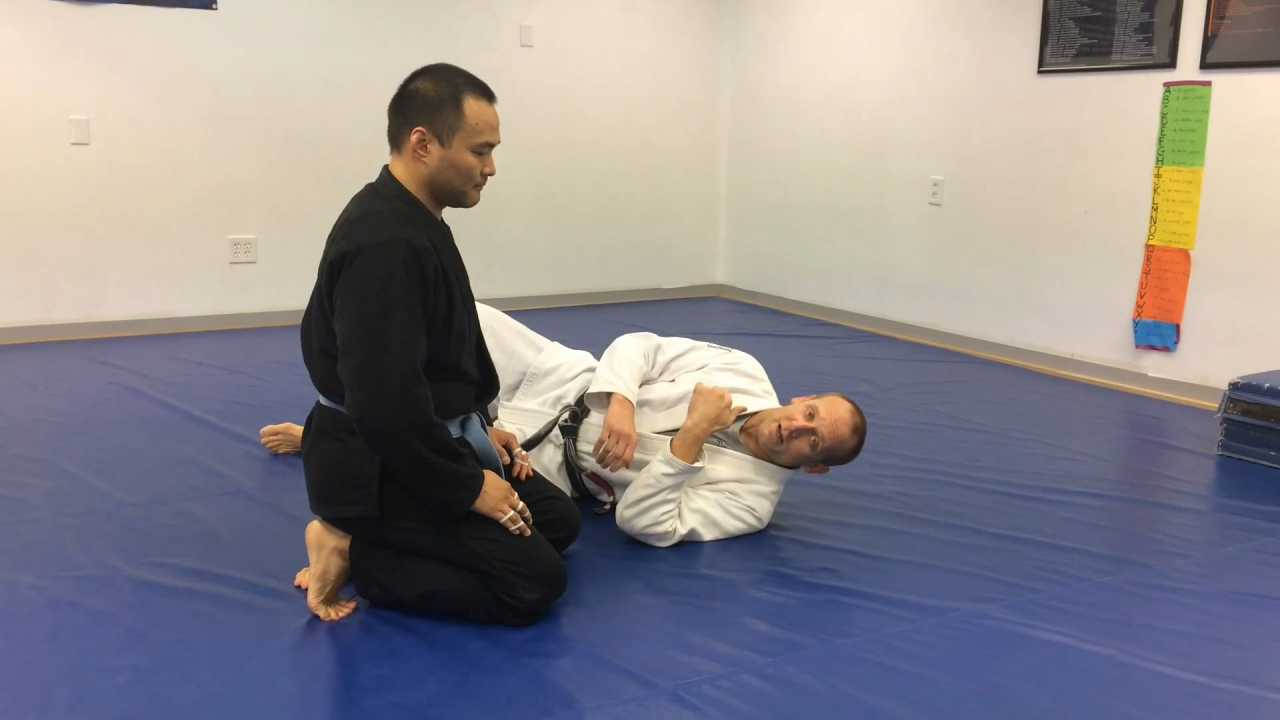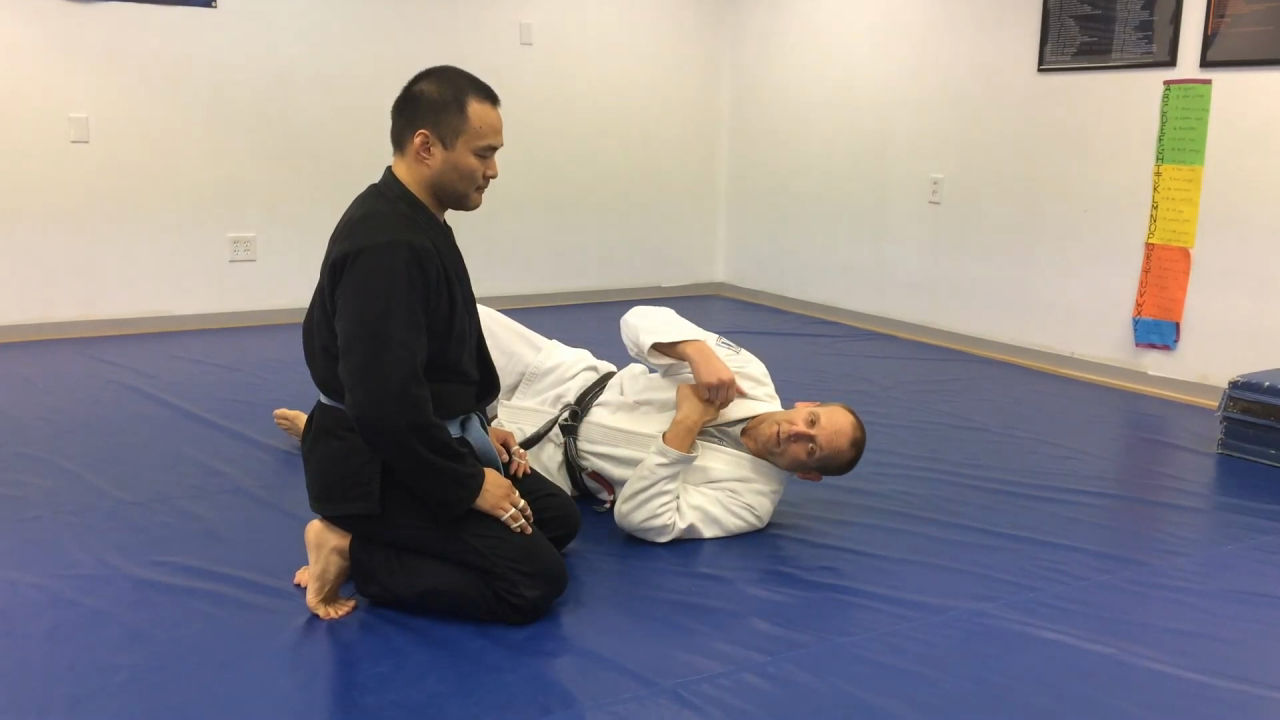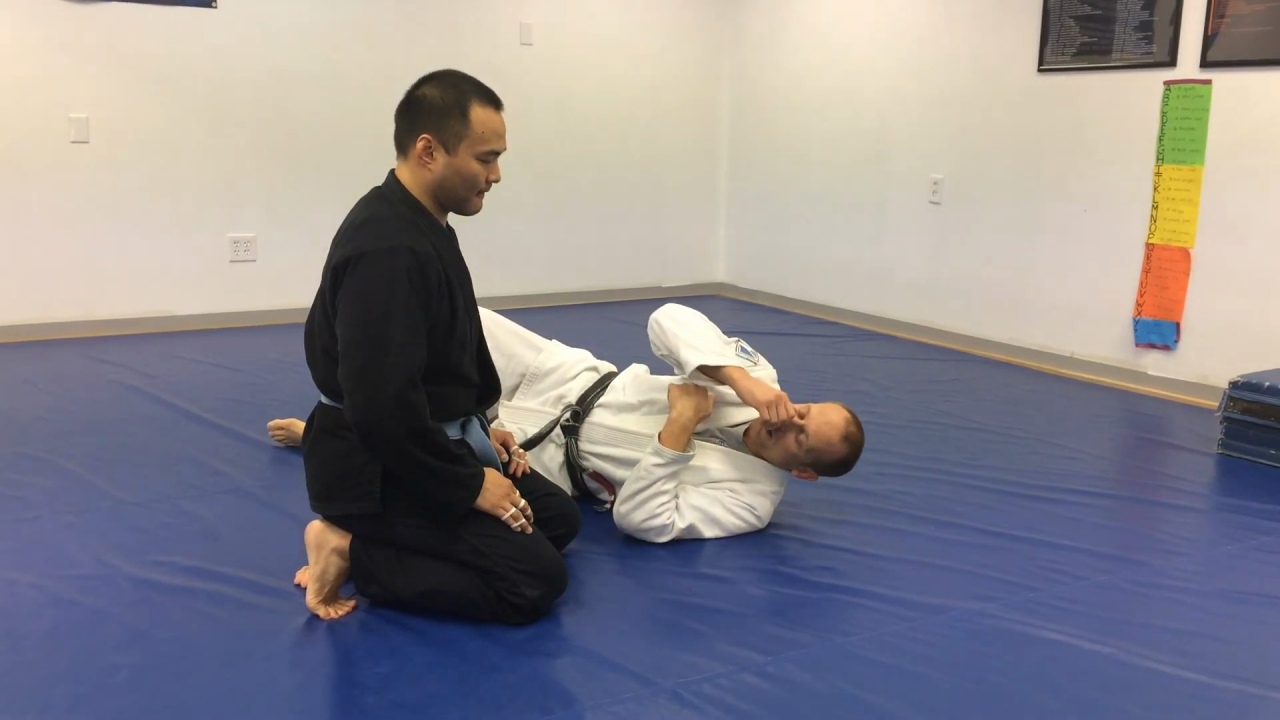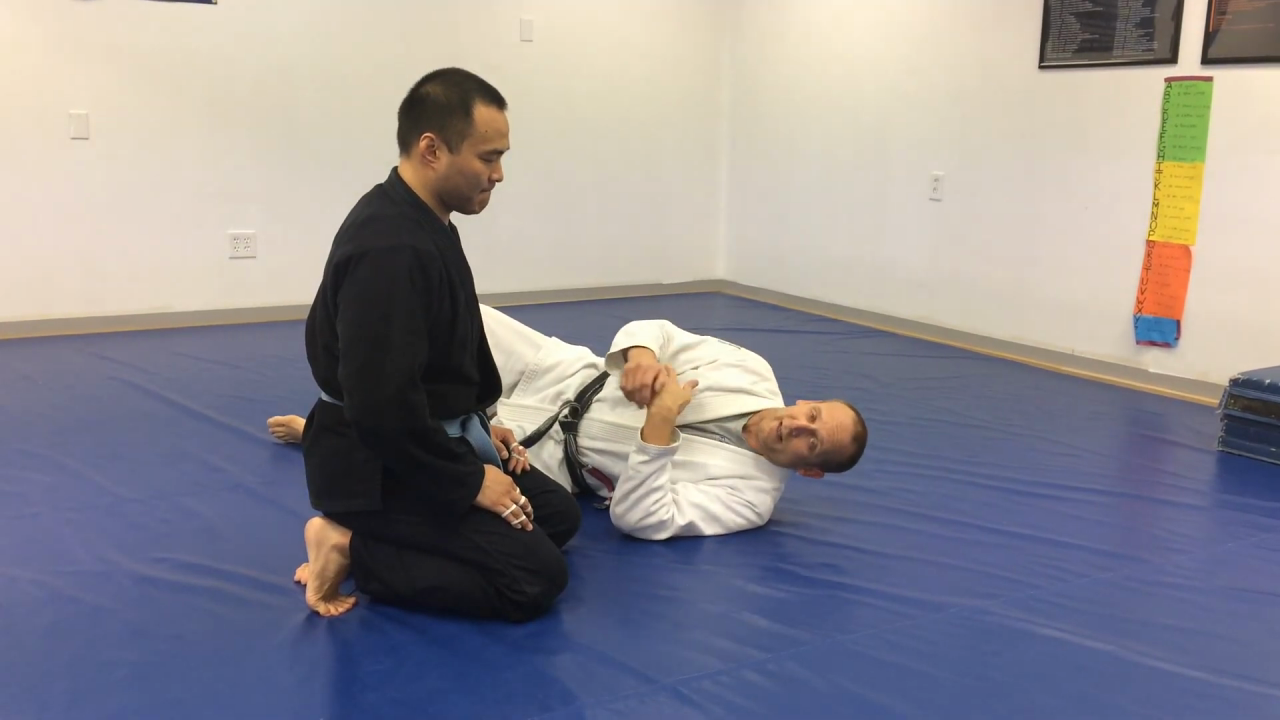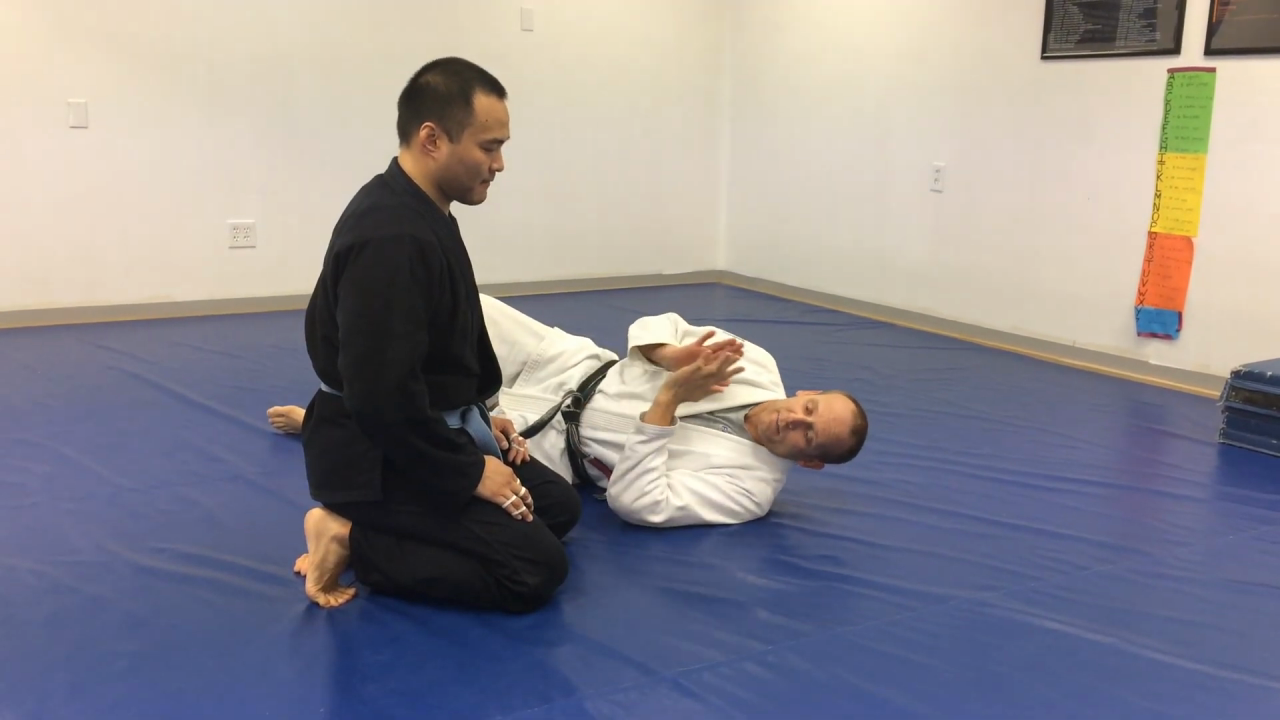
dt=1s
person 1, frame 1
left shoulder: (753, 497)
right shoulder: (745, 372)
left elbow: (642, 520)
right elbow: (637, 347)
left wrist: (694, 435)
right wrist: (620, 404)
left hip: (553, 462)
right hip: (571, 384)
person 1, frame 2
left shoulder: (750, 498)
right shoulder: (750, 378)
left elbow: (641, 517)
right elbow: (640, 321)
left wrist: (686, 429)
right wrist: (700, 351)
left hip: (552, 458)
right hip: (575, 380)
person 1, frame 3
left shoulder: (751, 499)
right shoulder: (759, 375)
left elbow: (641, 519)
right elbow: (668, 321)
left wrist: (681, 426)
right wrist: (741, 380)
left hip: (555, 458)
right hip: (579, 378)
person 1, frame 4
left shoulder: (751, 495)
right shoulder: (752, 372)
left elbow: (638, 517)
right elbow: (650, 331)
left wrist: (662, 421)
right wrist: (642, 355)
left hip: (551, 454)
right hip: (572, 376)
person 1, frame 5
left shoulder: (750, 486)
right shoulder: (756, 365)
left elbow: (634, 499)
right elbow: (656, 327)
left wrist: (668, 400)
right wrist: (673, 354)
left hip: (552, 443)
right hip: (580, 367)
person 2, frame 1
left shoulder: (413, 221)
right shoulder: (383, 245)
right elbow: (385, 402)
left wrist: (477, 428)
right wrist: (467, 486)
left hip: (422, 443)
right hip: (377, 466)
left knee: (557, 522)
right knee: (534, 582)
left ankle: (370, 541)
right ankle: (351, 550)
person 2, frame 2
left shoulder: (415, 222)
right shoulder: (385, 246)
right elbow: (384, 403)
left wrist: (475, 430)
right wrist: (468, 485)
left hip: (422, 443)
right hip: (376, 465)
left knee: (557, 519)
right knee: (534, 580)
left ankle: (375, 540)
right ankle: (352, 550)
person 2, frame 3
left shoulder: (419, 224)
right shoulder: (386, 251)
right elbow: (381, 407)
left wrist: (476, 433)
right wrist: (467, 483)
left hip: (427, 444)
right hip: (377, 465)
left knee: (557, 518)
right knee: (534, 580)
left ankle: (376, 540)
right ankle: (353, 551)
person 2, frame 4
left shoulder: (422, 222)
right shoulder: (388, 249)
right elbow: (381, 406)
left wrist: (476, 428)
right wrist: (467, 481)
left hip: (428, 439)
right hip: (376, 462)
left knee: (557, 515)
right knee: (534, 578)
left ankle: (376, 537)
right ankle: (352, 549)
person 2, frame 5
left shoulder: (421, 213)
right shoulder: (389, 239)
right elbow: (382, 396)
left wrist: (476, 417)
right wrist: (468, 472)
left hip: (428, 430)
right hip: (377, 454)
left knee: (557, 507)
right knee: (536, 569)
left ankle: (378, 528)
right ankle: (353, 540)
